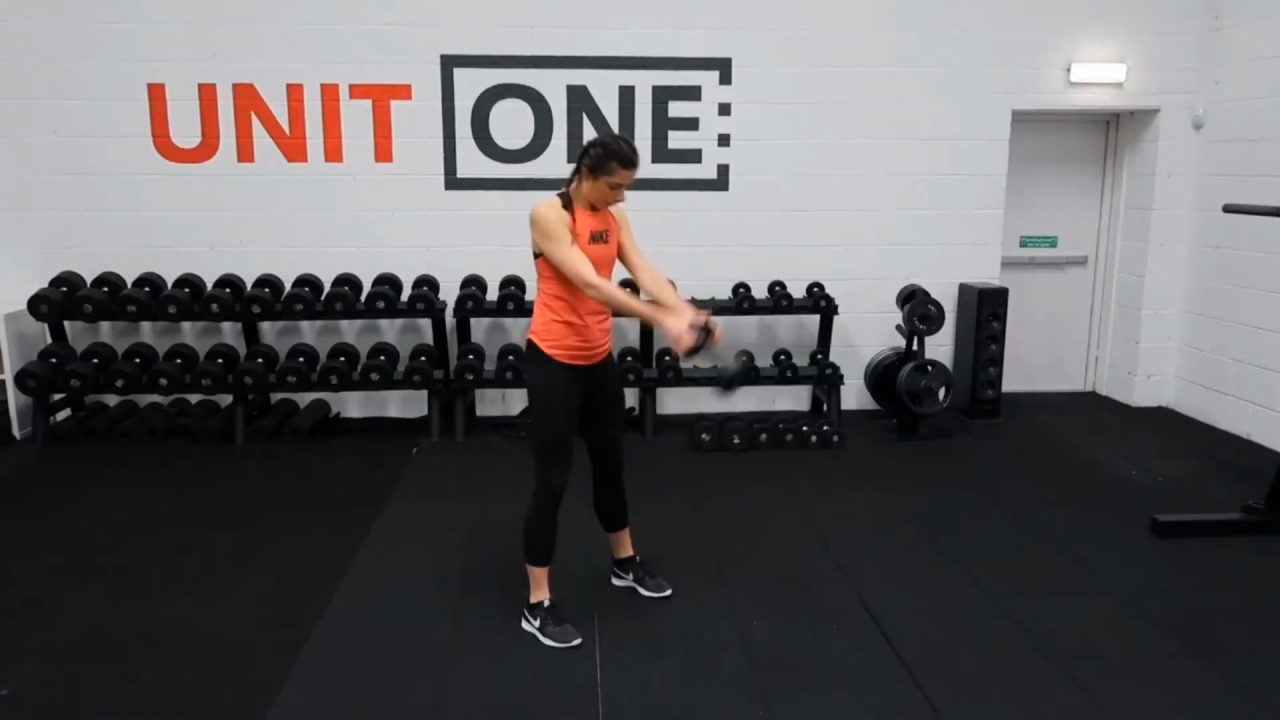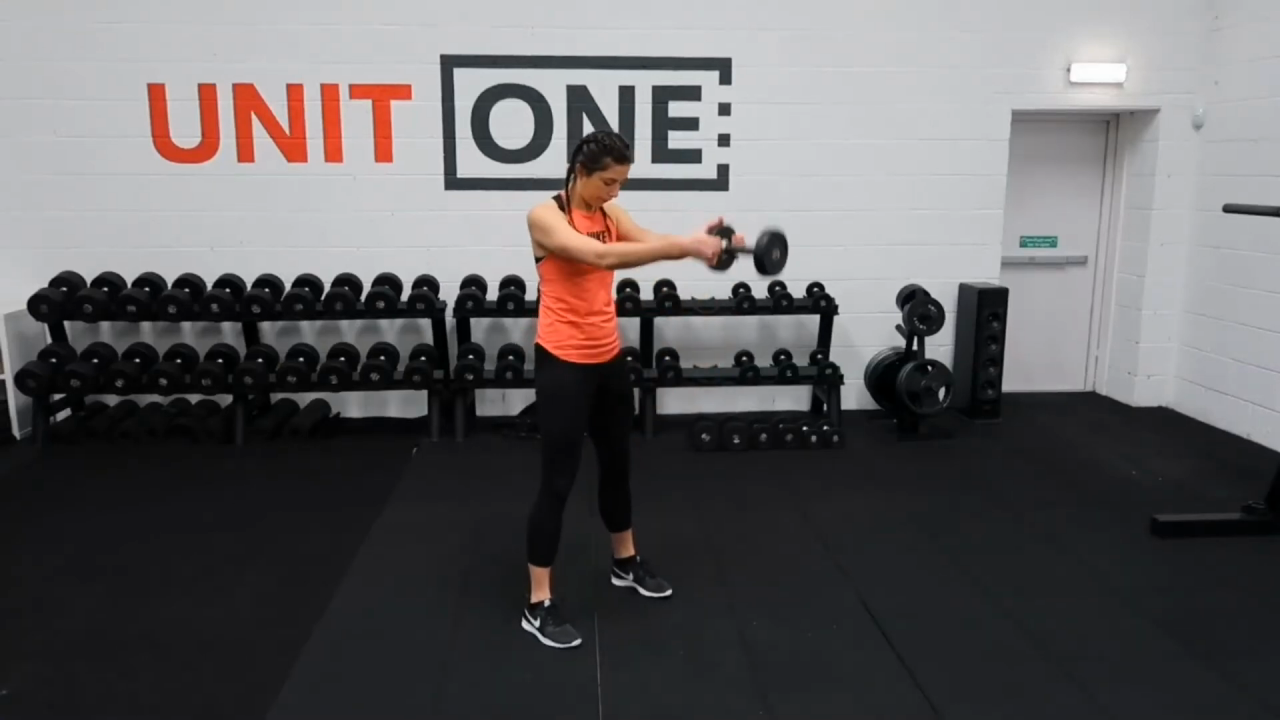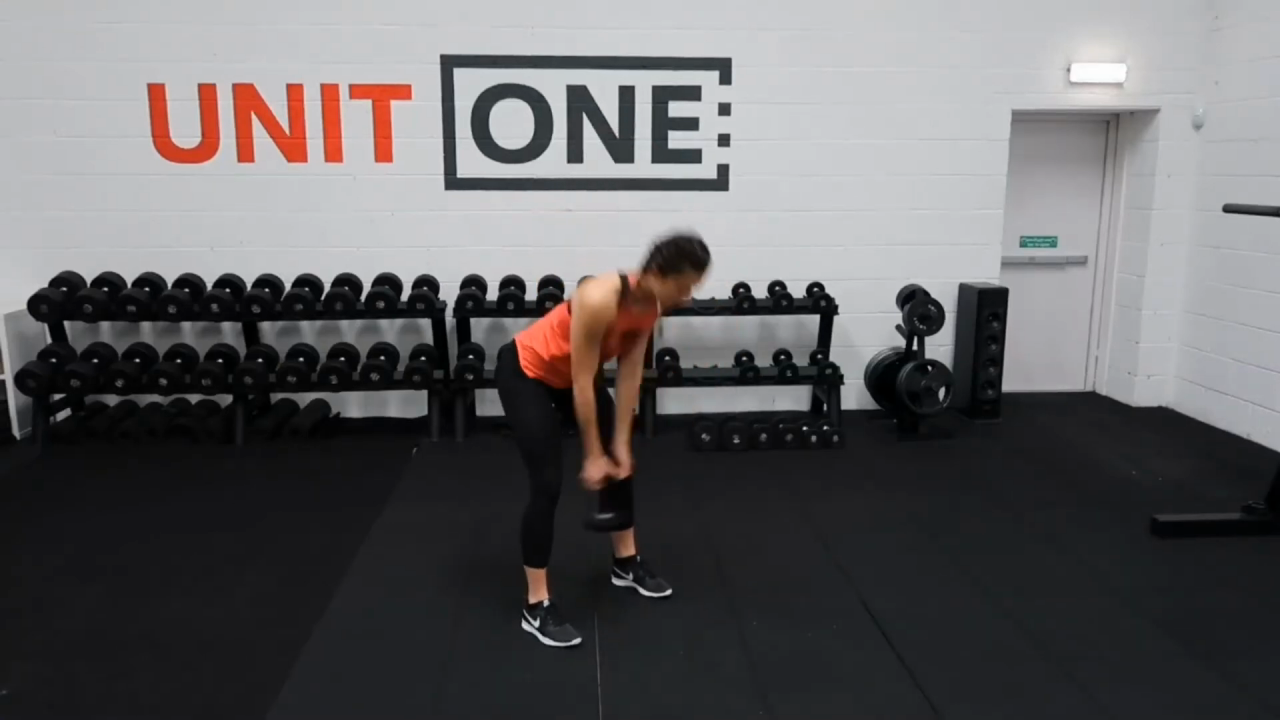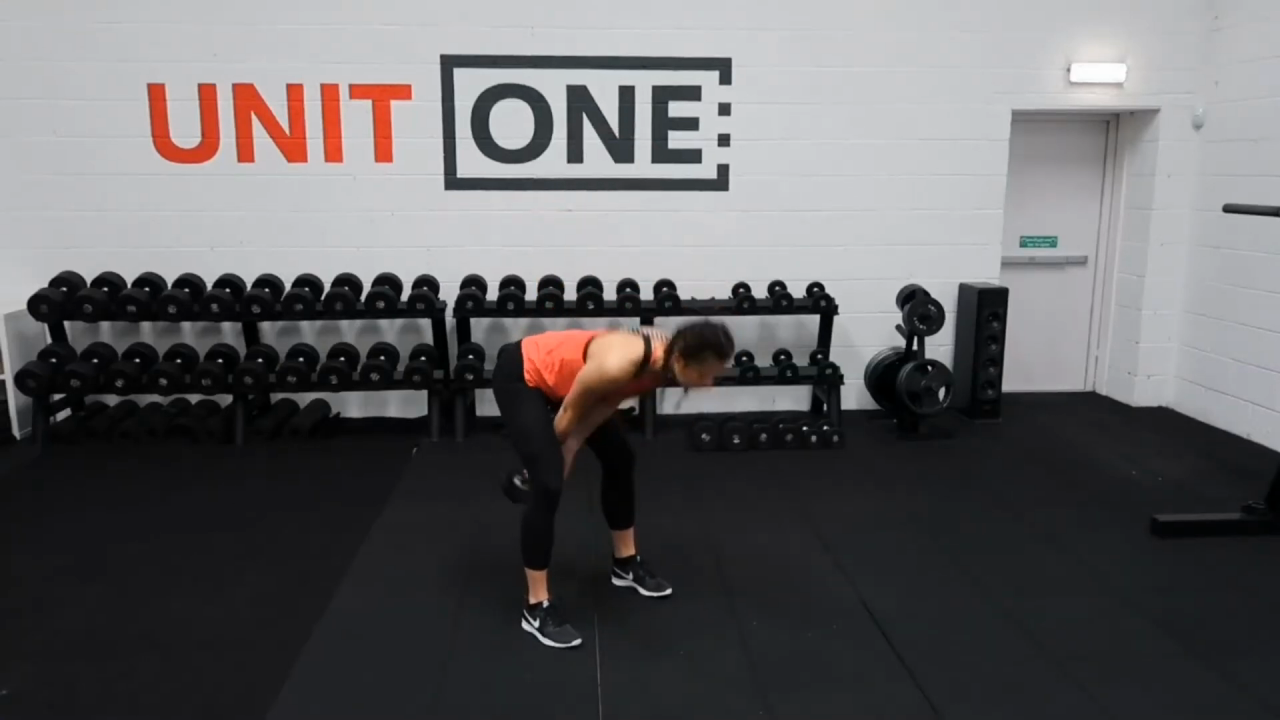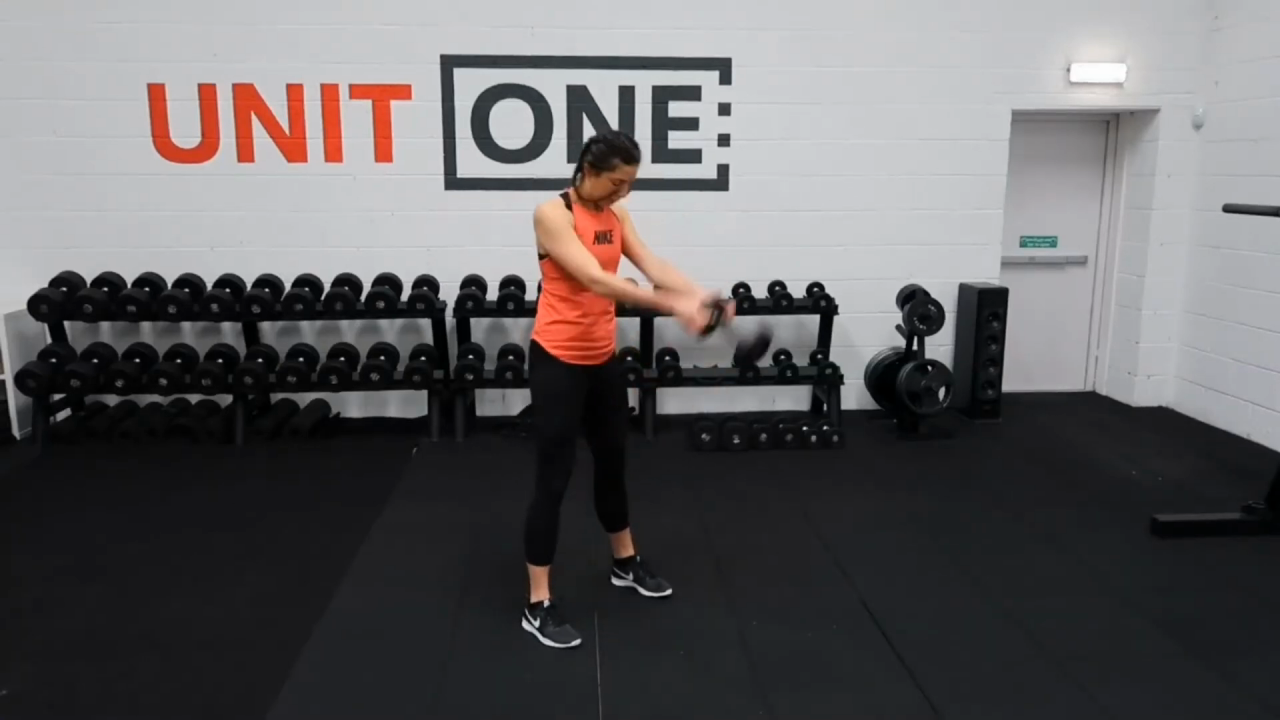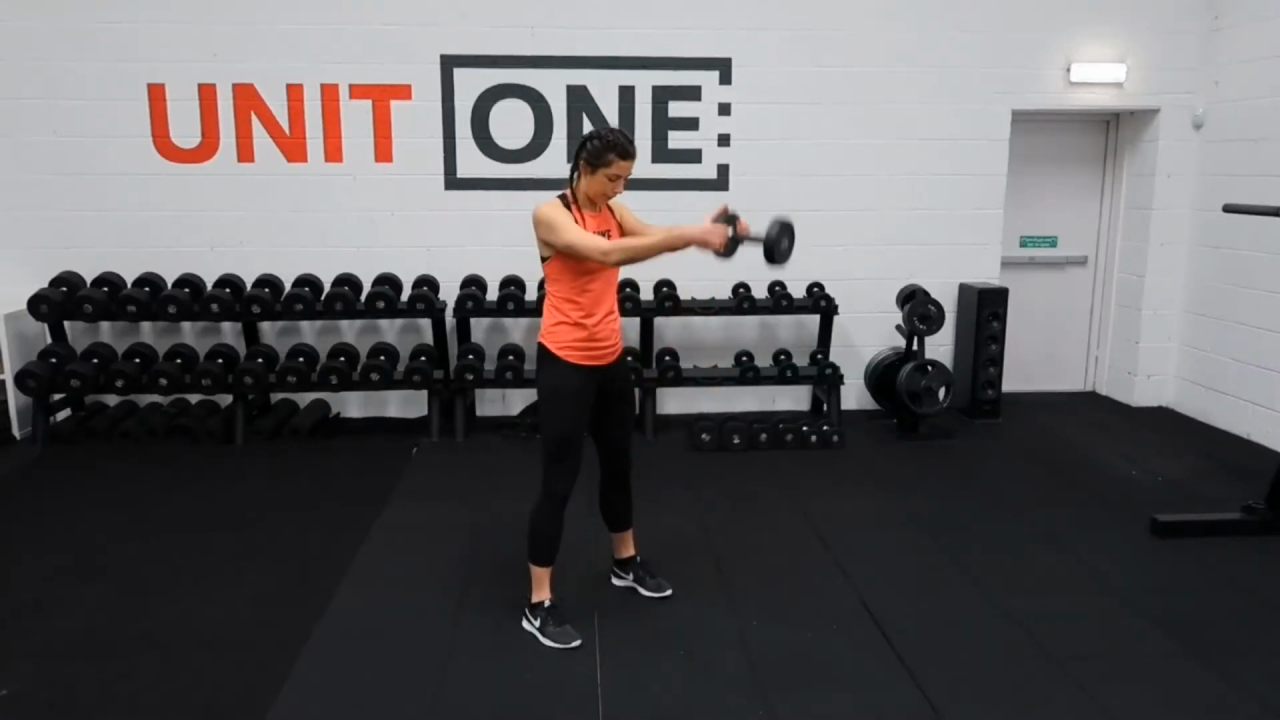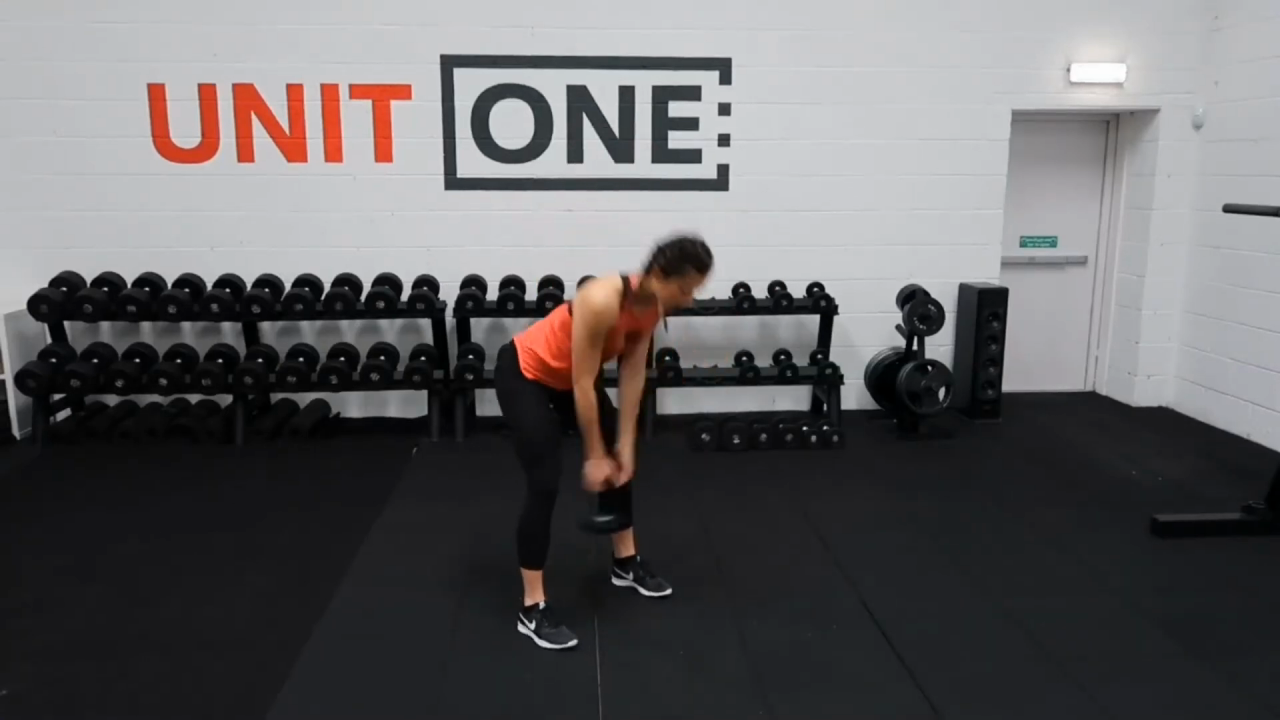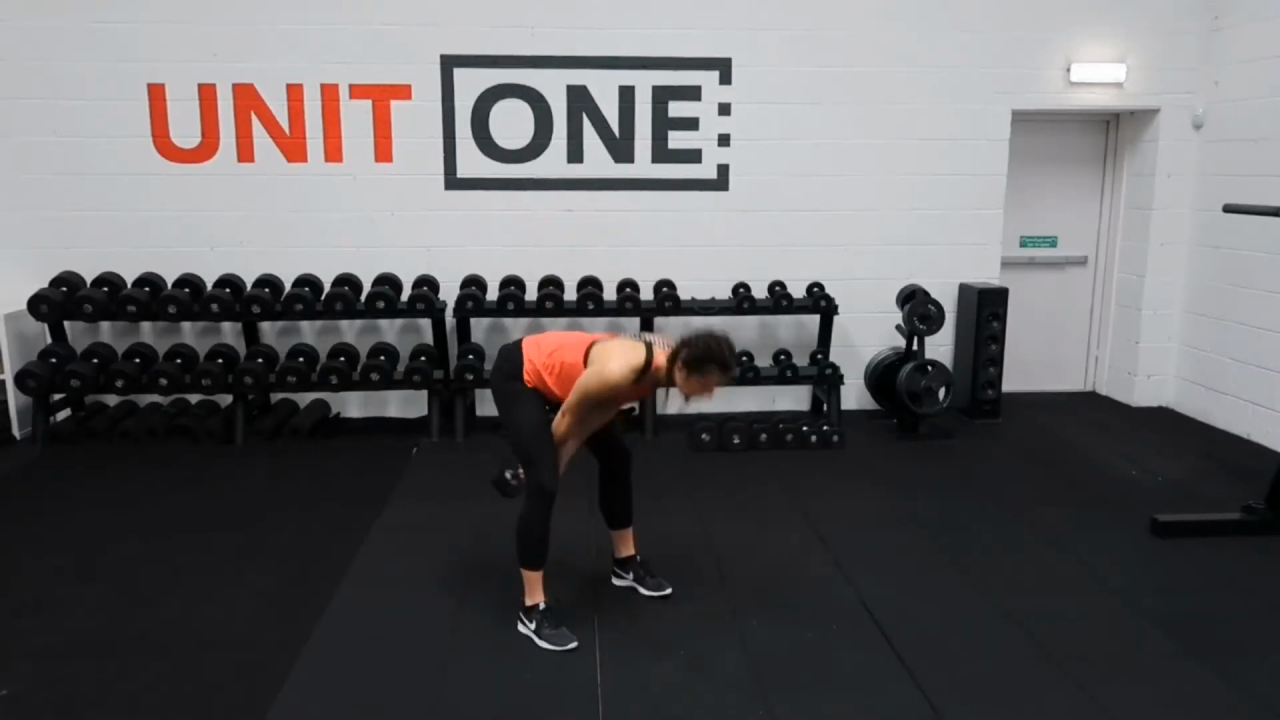
dt=0.4s
person 1, frame 1
left shoulder: (613, 217)
right shoulder: (548, 215)
left elbow: (645, 273)
right elbow: (590, 283)
left wrist: (684, 312)
right wrist: (661, 321)
left hip: (599, 360)
right hip: (552, 363)
left knee: (610, 465)
right knee: (552, 480)
left ankle: (625, 562)
right ankle: (537, 605)
person 1, frame 2
left shoulder: (609, 214)
right shoulder: (545, 217)
left elbow: (649, 245)
right elbow: (601, 257)
left wrist: (701, 242)
right wrist: (686, 245)
left hip: (607, 360)
right hip: (563, 364)
left knee: (616, 464)
right knee: (558, 480)
left ankle: (626, 563)
right ankle: (538, 605)
person 1, frame 3
left shoulder: (651, 302)
right shoulder: (601, 301)
left elbow: (630, 374)
right elbow: (581, 383)
left wrist: (620, 442)
right wrist: (592, 454)
left hip: (567, 378)
right hip: (527, 373)
left knee: (620, 464)
right knee: (549, 485)
left ankle: (626, 563)
right ankle: (536, 607)
person 1, frame 4
left shoulder: (664, 355)
right shoulder: (618, 366)
left elbow: (605, 407)
right elbow: (568, 412)
left wrist: (568, 452)
right wrist: (552, 456)
right hip: (523, 374)
left knee: (621, 459)
right knee: (548, 485)
left ankle: (627, 562)
right ankle: (537, 607)
person 1, frame 5
left shoulder: (616, 215)
right shoulder: (551, 214)
left elbow: (652, 266)
right elbow: (596, 280)
left wrist: (697, 295)
right wrist: (672, 306)
left hip: (603, 361)
right hip: (557, 363)
left knee: (613, 464)
right knee: (553, 480)
left ankle: (625, 563)
right ankle: (538, 605)
person 1, frame 6
left shoulder: (612, 211)
right shoulder: (550, 215)
left elbow: (654, 242)
right elbow: (606, 255)
left wrist: (704, 231)
right wrist: (689, 234)
left hip: (609, 362)
right hip: (565, 365)
left knee: (618, 464)
right knee: (559, 482)
left ankle: (626, 563)
right ankle: (538, 606)
person 1, frame 7
left shoulder: (653, 304)
right shoulder: (603, 301)
left elbow: (633, 375)
right elbow: (583, 385)
left wrist: (625, 444)
right wrist: (594, 455)
left hip: (567, 379)
right hip: (526, 374)
left knee: (620, 468)
right knee: (545, 484)
left ankle: (626, 563)
right ankle: (532, 610)
person 1, frame 8
left shoulder: (664, 361)
right shoulder: (619, 371)
left elbow: (605, 413)
right elbow: (565, 419)
left wrist: (562, 455)
right wrist: (548, 458)
left hip: (558, 374)
right hip: (521, 375)
left knee: (617, 462)
right knee: (544, 486)
left ankle: (627, 561)
right ankle: (533, 610)
